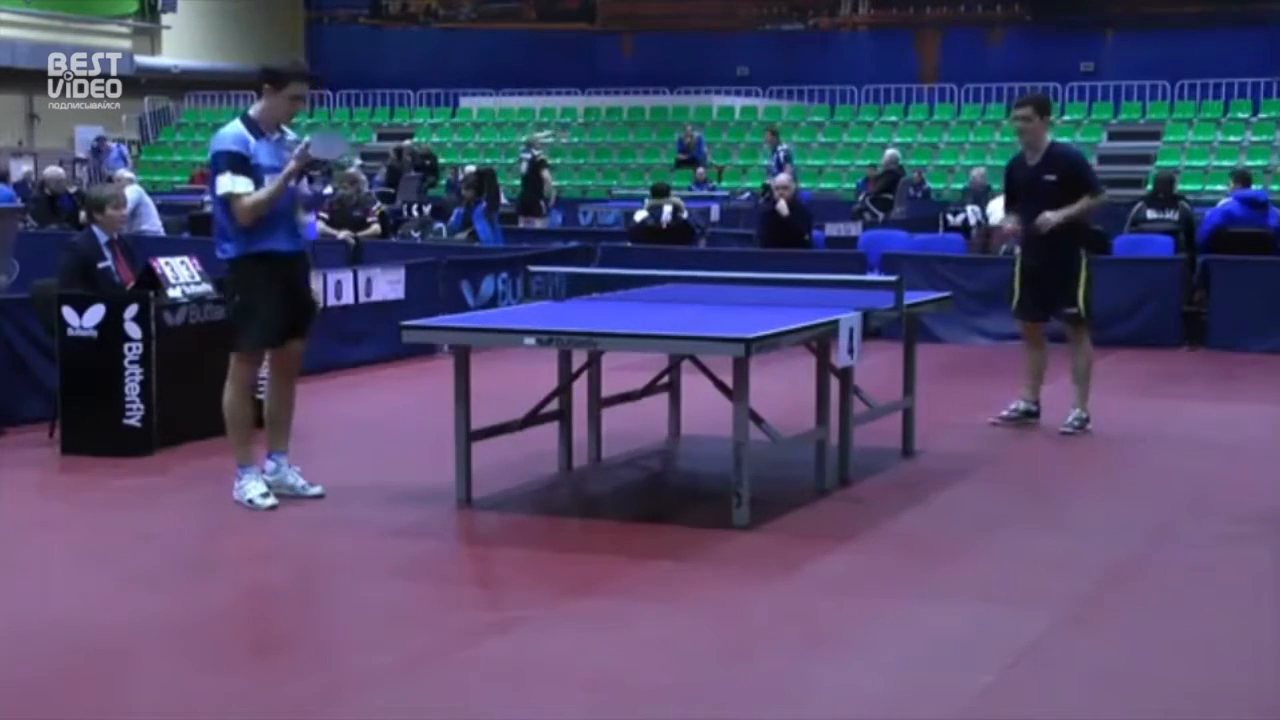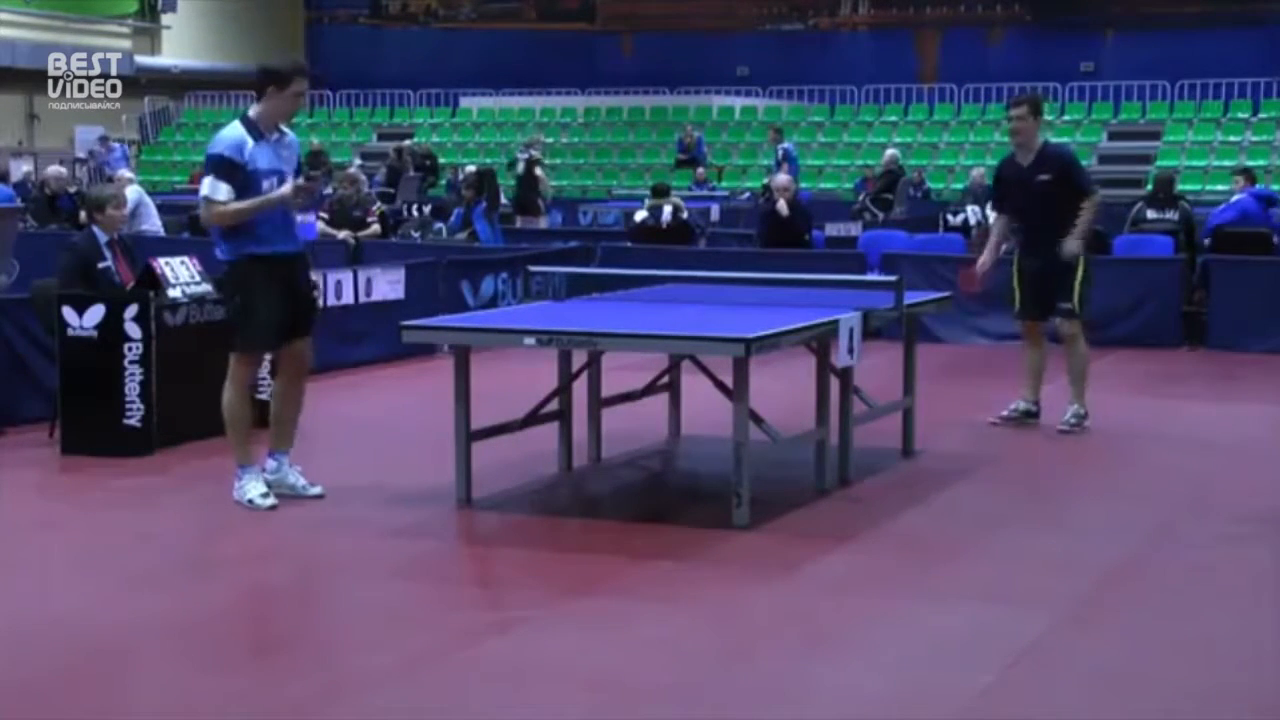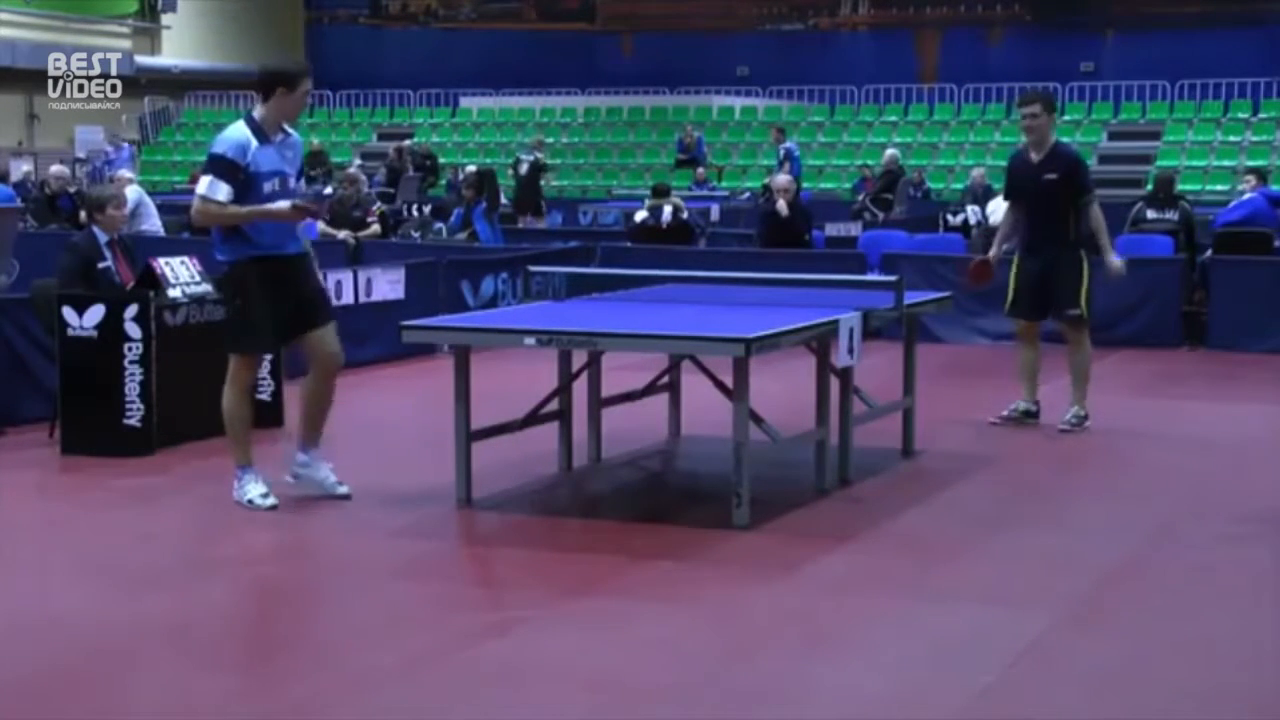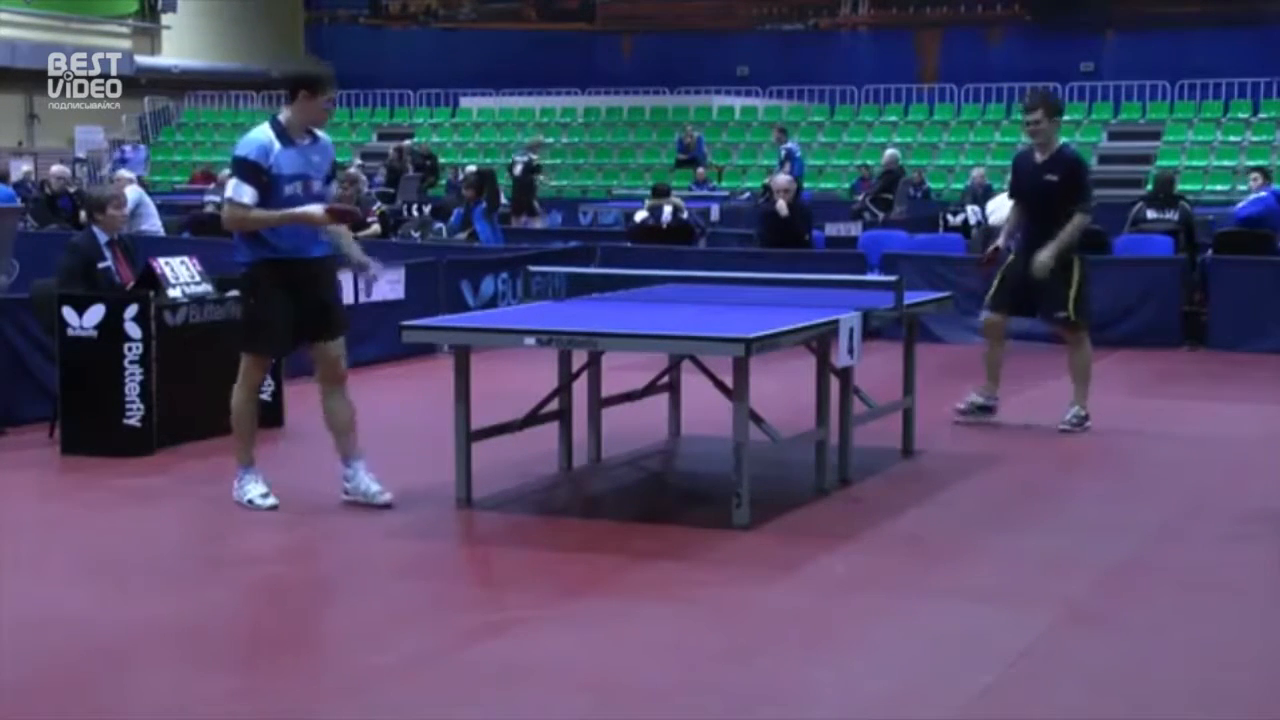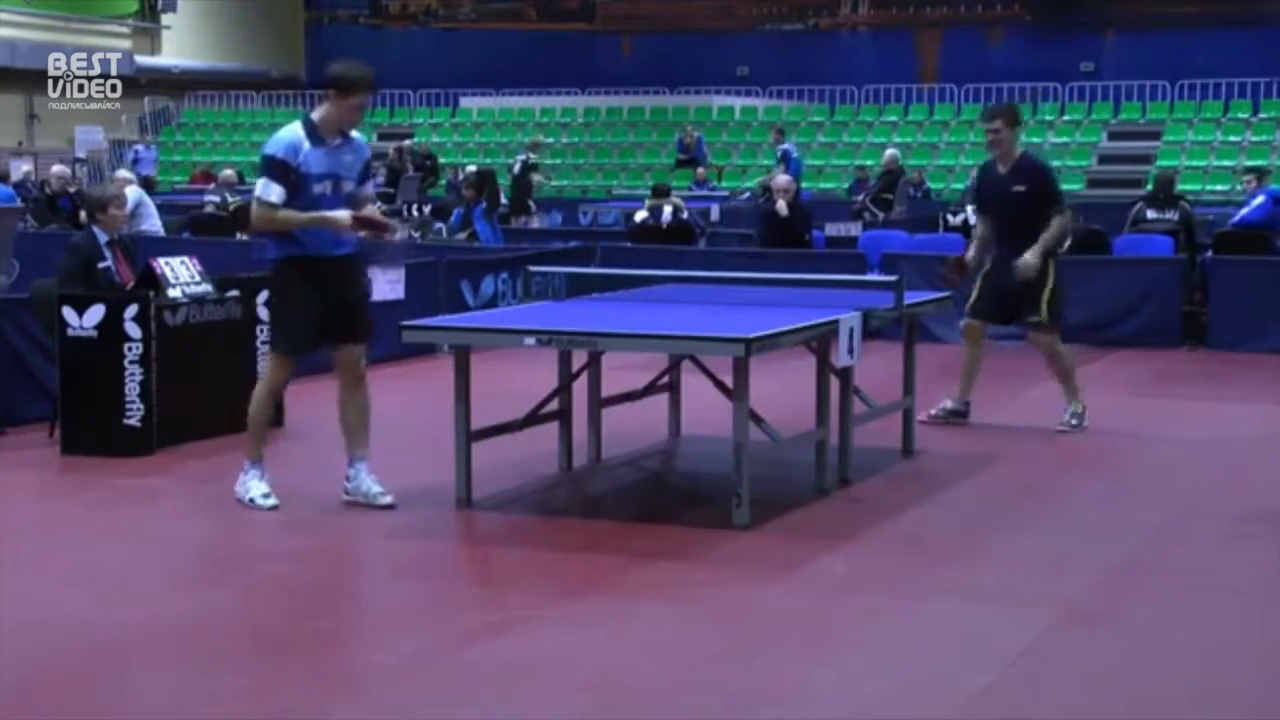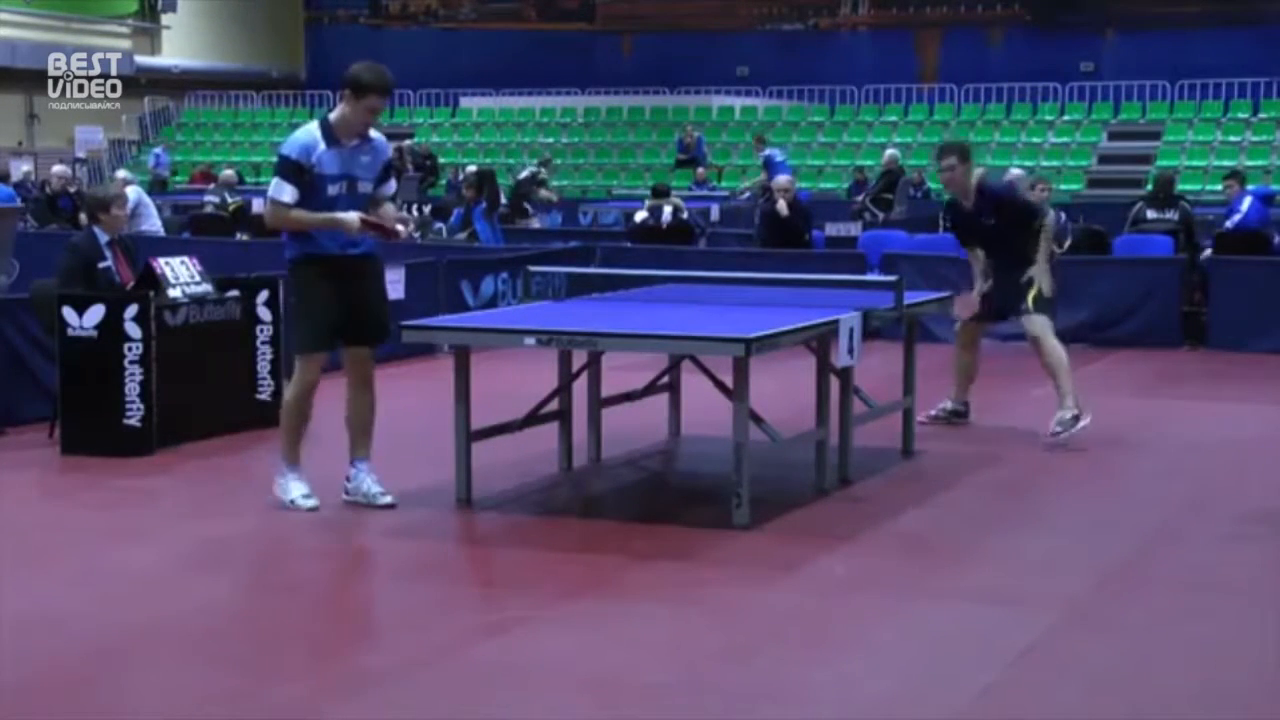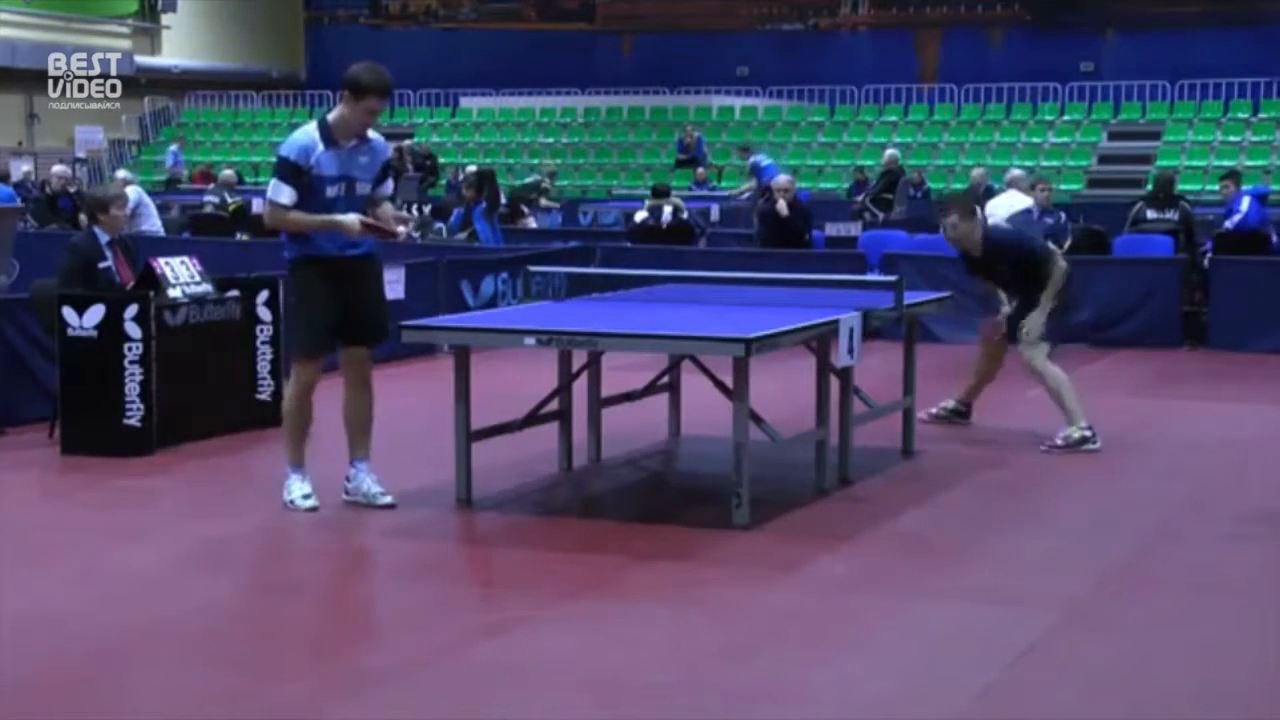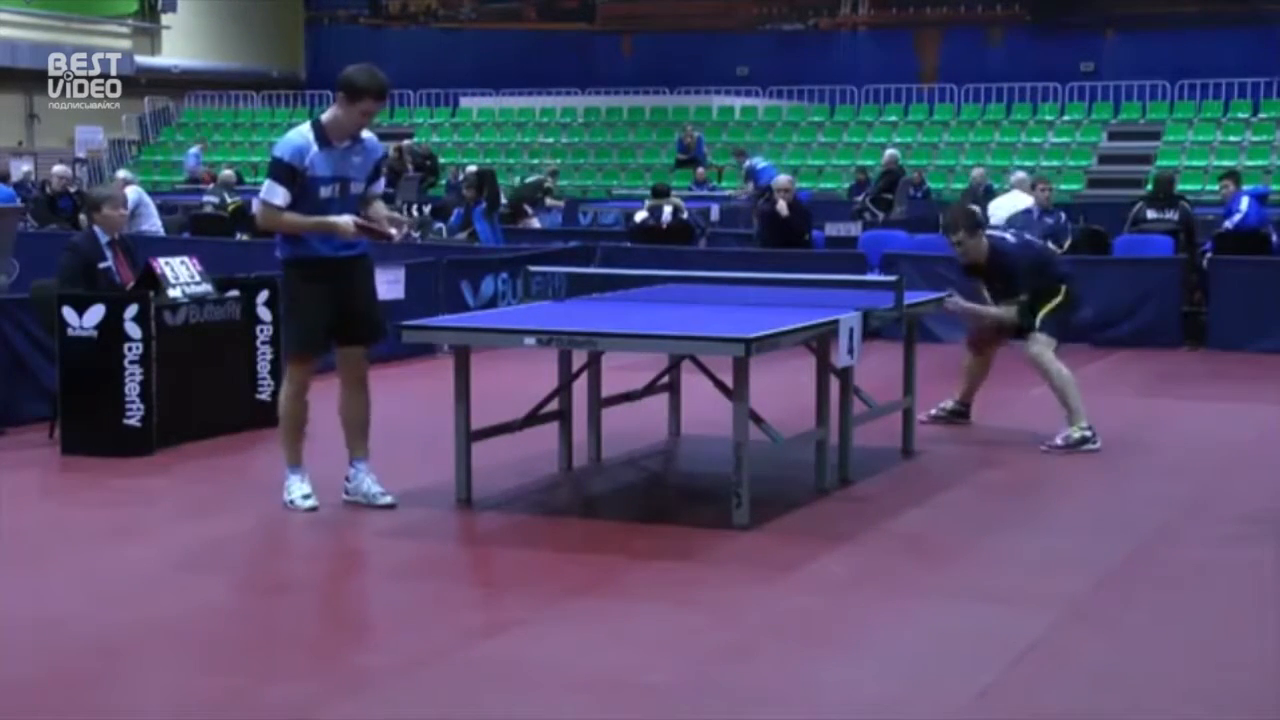
dt=0.3s
person 1, frame 1
left shoulder: (289, 140)
right shoulder: (232, 141)
right elbow: (245, 212)
left wrist: (306, 267)
right wrist: (288, 174)
left hip: (290, 263)
right hip: (251, 267)
left knee: (287, 367)
right knee: (245, 370)
left ankle: (278, 465)
right ankle: (245, 474)
person 1, frame 2
left shoulder: (290, 141)
right shoulder: (230, 144)
right elbow: (212, 216)
right wrist: (274, 198)
left hip: (290, 263)
right hip: (250, 268)
left knee: (297, 366)
right knee: (244, 371)
left ankle: (279, 464)
right ankle: (245, 474)
person 1, frame 3
left shoulder: (293, 142)
right shoulder: (232, 144)
right elbow: (202, 212)
right wrist: (267, 210)
left hip: (292, 262)
right hip: (248, 269)
left knee: (328, 359)
right knee: (244, 373)
left ankle: (307, 458)
right ankle: (245, 474)
person 1, frame 4
left shoulder: (323, 146)
right shoulder: (257, 146)
right elbow: (232, 216)
left wrist: (356, 254)
right wrist: (297, 216)
left hip: (315, 267)
right hip: (268, 271)
left knee: (334, 369)
right knee: (253, 373)
left ankle: (353, 473)
right ankle: (246, 475)
person 1, frame 5
left shoulder: (359, 147)
right shoulder: (287, 145)
right elbow: (261, 217)
left wrist: (376, 222)
right wrist: (324, 218)
left hip: (345, 266)
right hip: (297, 269)
left knee: (354, 371)
right knee: (278, 372)
left ankle: (357, 473)
right ankle: (251, 472)
person 1, frame 6
left shoulder: (378, 148)
right shoulder: (302, 145)
right elbow: (274, 215)
left wrist: (391, 221)
right wrist: (335, 220)
left hip: (361, 265)
right hip: (314, 267)
left knee: (362, 371)
right knee: (309, 373)
left ankle: (358, 473)
right ankle: (289, 470)
person 1, frame 7
left shoulder: (377, 148)
right shoulder: (301, 146)
right elbow: (273, 216)
left wrist: (390, 219)
right wrist: (335, 222)
left hip: (360, 266)
right hip: (312, 269)
left knee: (360, 372)
right knee: (305, 375)
left ankle: (358, 473)
right ankle: (296, 475)
person 1, frame 8
left shoulder: (370, 147)
right shoulder: (294, 147)
right elbow: (266, 216)
left wrist: (382, 218)
right wrist: (329, 223)
left hip: (353, 266)
right hip: (306, 270)
left knee: (356, 372)
right knee: (299, 375)
left ankle: (358, 473)
right ankle: (294, 475)
person 2, frame 1
left shoulder: (1068, 158)
right shoulder: (1015, 166)
left elbow: (1098, 197)
left wrist: (1062, 214)
right wrist: (1012, 224)
left hip: (1068, 256)
right hip: (1031, 257)
left knee: (1076, 331)
right knee: (1030, 330)
left ankle: (1080, 410)
right ankle: (1029, 403)
person 2, frame 2
left shoulder: (1061, 157)
right shoulder: (1006, 168)
left elbow: (1091, 200)
right elbow: (1003, 216)
left wrist: (1077, 237)
right wrist: (989, 253)
left hip: (1065, 257)
right hip: (1028, 257)
left knee: (1069, 329)
right knee: (1030, 329)
left ankle: (1078, 407)
right ankle: (1029, 403)
person 2, frame 3
left shoulder: (1069, 159)
right shoulder: (1016, 162)
left elbow: (1090, 207)
left wrist: (1108, 252)
right wrist: (997, 246)
left hip: (1066, 257)
right hip: (1028, 256)
left knee: (1075, 331)
right knee: (1024, 329)
left ankle: (1079, 407)
right ankle: (1027, 404)
person 2, frame 4
left shoulder: (1071, 162)
right shoulder: (1021, 161)
left elbow: (1083, 215)
left wrist: (1052, 250)
right wrist: (1004, 238)
left hip: (1058, 261)
right hip: (1023, 256)
left knee: (1073, 332)
right knee: (991, 321)
left ankle: (1080, 408)
right ankle: (986, 397)
person 2, frame 5
left shoulder: (1035, 170)
right shoulder: (985, 174)
left elbow: (1062, 218)
left wrist: (1037, 252)
right wrist: (974, 249)
left hip: (1033, 265)
right hip: (1000, 263)
left knee: (1042, 336)
right knee: (970, 327)
left ankle: (1075, 404)
right ankle: (958, 403)
person 2, frame 6
left shoulder: (1000, 194)
right shoulder: (953, 210)
left elbow: (1047, 220)
left wrist: (1041, 264)
right wrist: (979, 282)
left hip: (1028, 270)
right hip: (999, 273)
left knee: (1038, 330)
right knee: (965, 330)
left ankle: (1070, 409)
right ankle: (958, 404)
person 2, frame 7
left shoulder: (1008, 241)
right shoulder: (968, 253)
left elbow: (1059, 265)
left wrist: (1040, 314)
right wrist: (1007, 304)
left hip: (1048, 292)
right hip: (1026, 294)
left knee: (1032, 354)
right knee: (992, 343)
left ankle: (1082, 429)
right ankle: (962, 405)
person 2, frame 8
left shoulder: (1011, 254)
right shoulder: (971, 259)
left elbow: (1013, 313)
right elbow: (991, 284)
left wrist: (968, 309)
right wrist: (984, 307)
left hip: (1054, 292)
right hip: (1018, 296)
left knee: (1037, 351)
right knee: (980, 340)
left ankle: (1082, 430)
right ankle: (961, 405)
